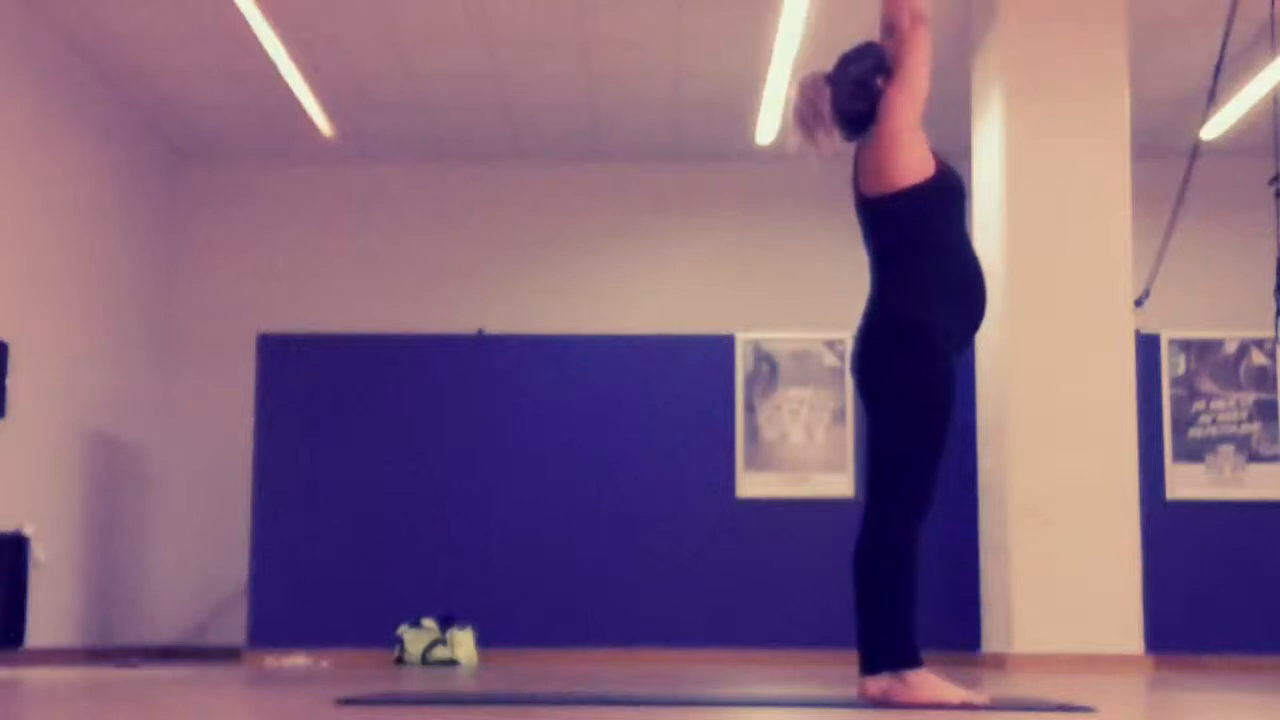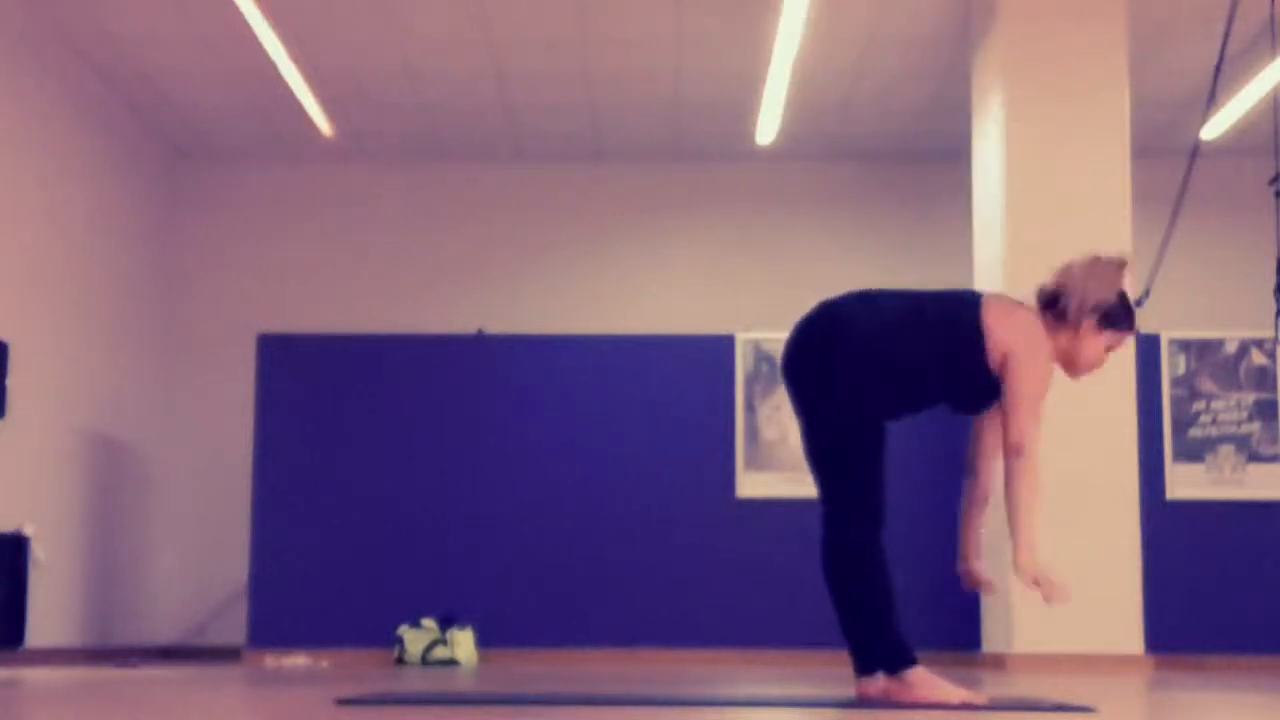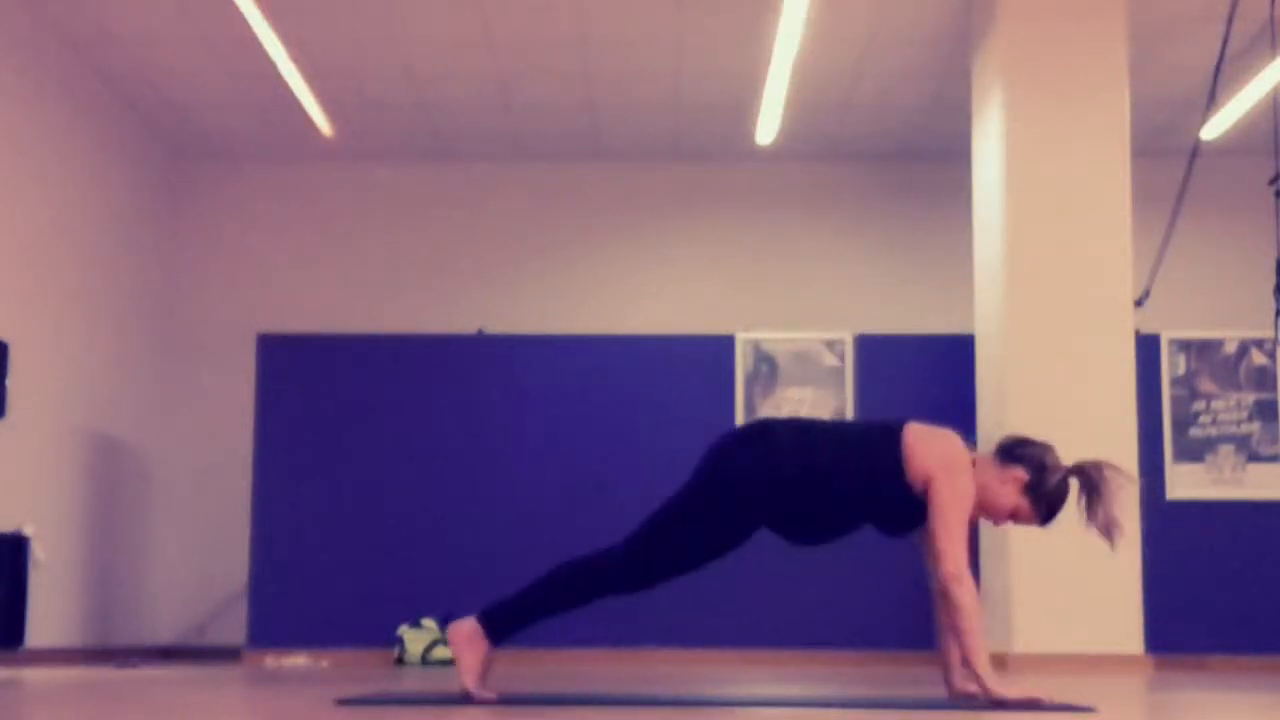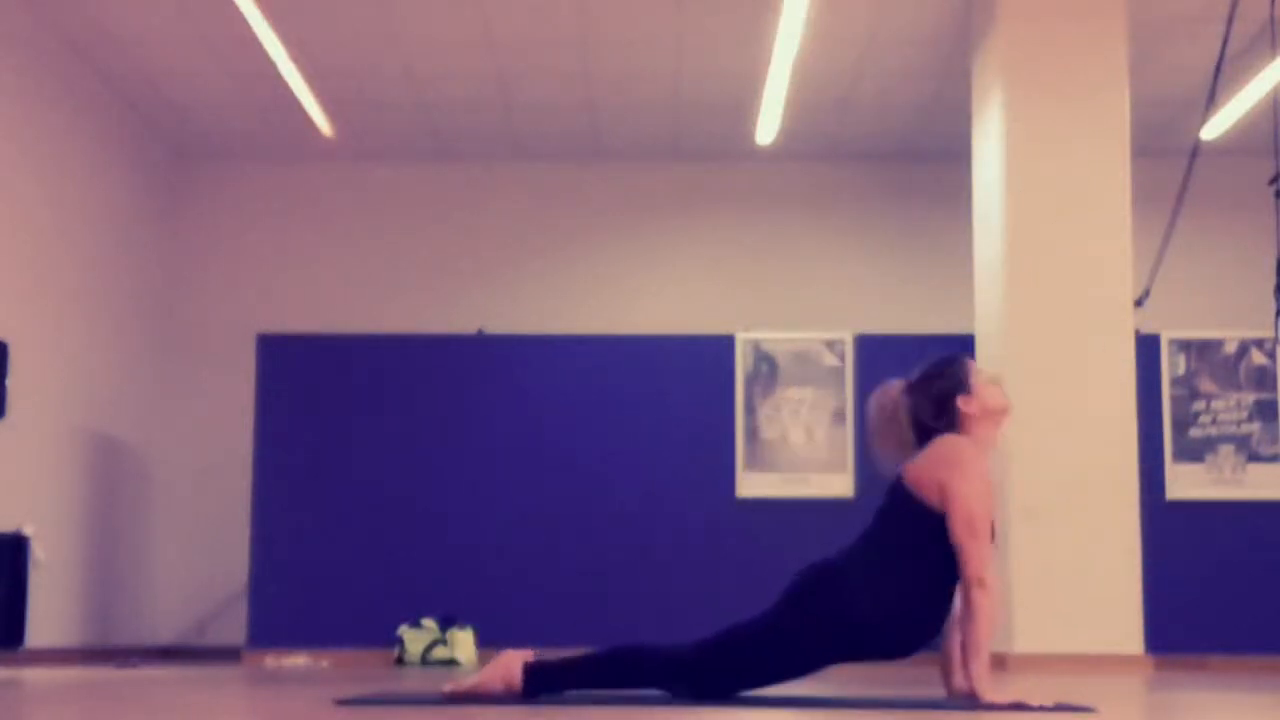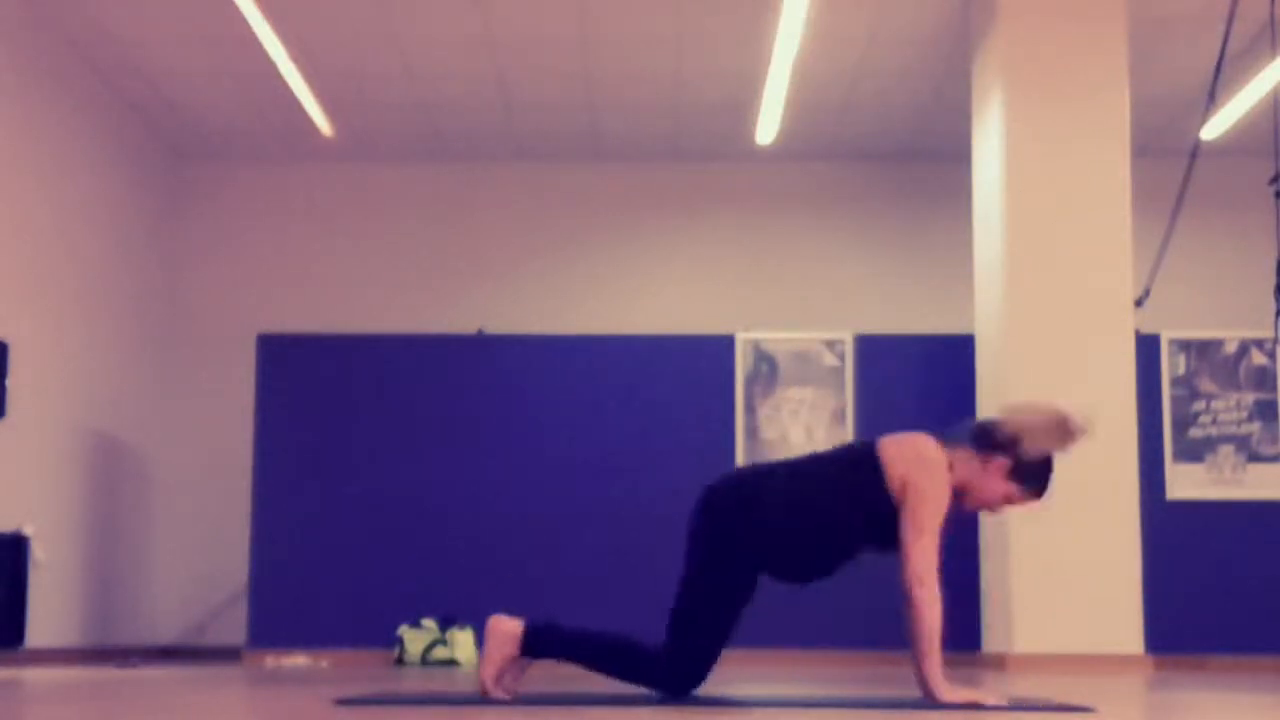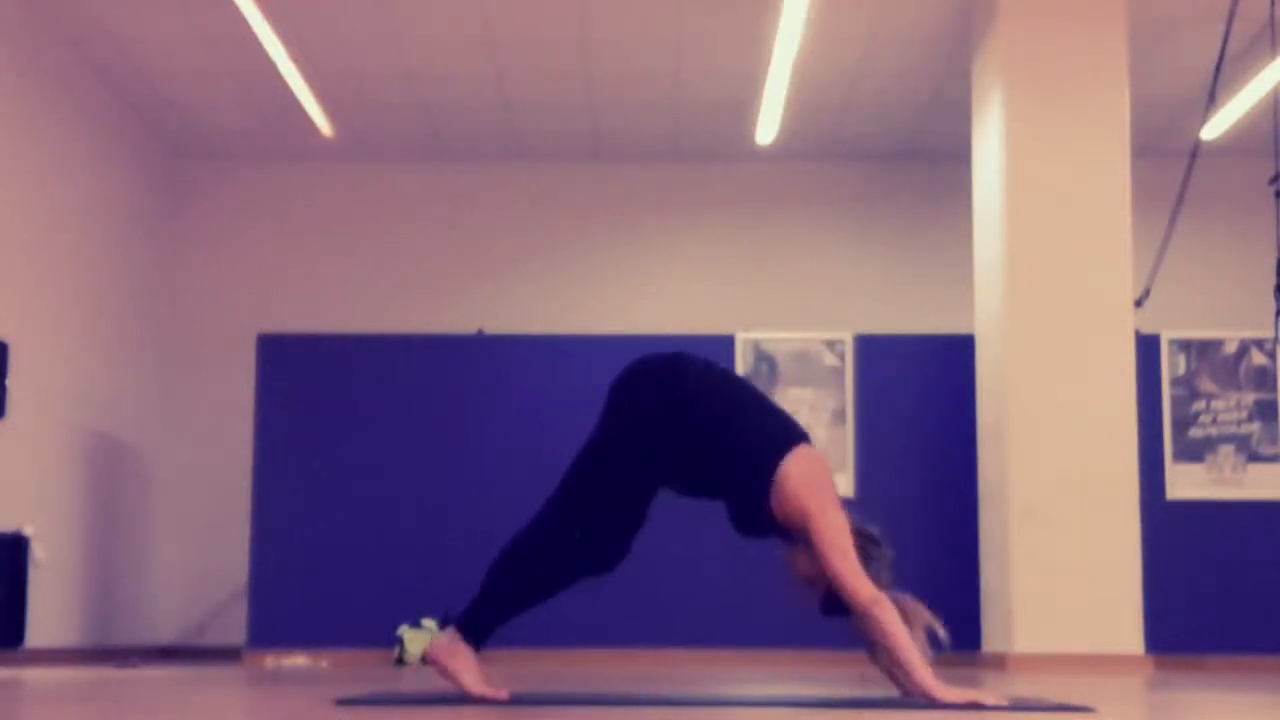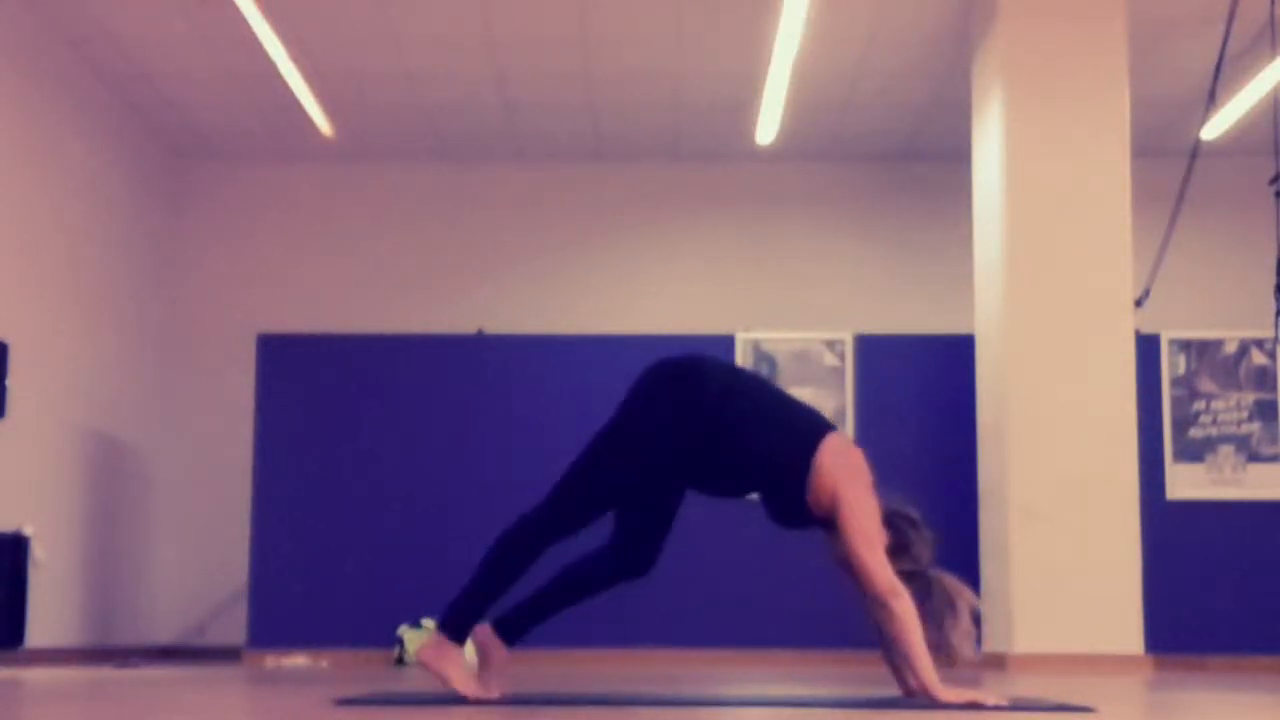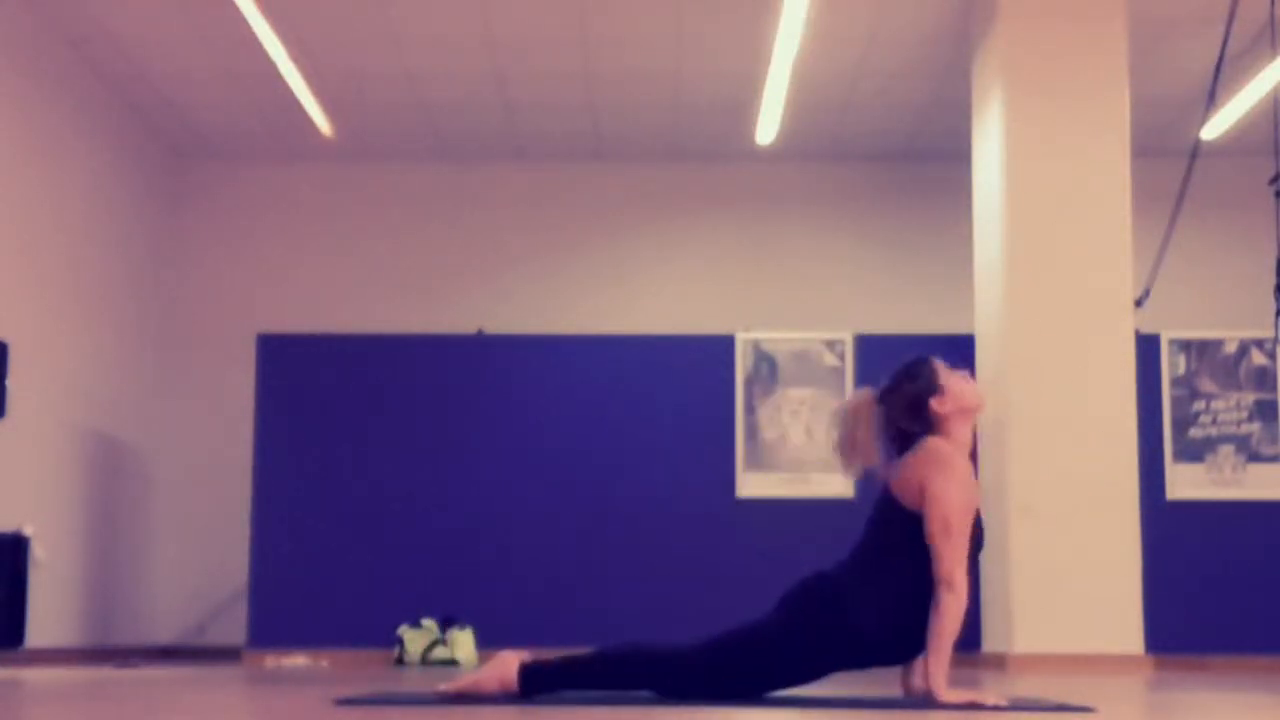
dt=0.4s
person 1, frame 1
left shoulder: (895, 153)
right shoulder: (891, 143)
left hip: (909, 351)
right hip: (910, 349)
left knee: (895, 509)
right knee: (899, 508)
left ankle: (883, 667)
right ankle: (897, 671)
person 1, frame 2
left shoulder: (1014, 337)
right shoulder: (1030, 341)
left elbow: (984, 461)
right elbow: (1020, 451)
left wrist: (968, 545)
right wrist: (1025, 555)
left hip: (833, 354)
right hip: (841, 349)
left knee: (854, 519)
right knee: (855, 520)
left ankle: (877, 669)
right ankle: (894, 670)
person 1, frame 3
left shoulder: (947, 470)
right shoulder: (950, 469)
left elbow: (947, 583)
right elbow: (954, 580)
left wrist: (958, 671)
right wrist: (986, 677)
left hip: (761, 468)
right hip: (754, 476)
left knee: (630, 566)
right knee: (632, 566)
left ankle: (482, 630)
right ankle: (479, 630)
person 1, frame 4
left shoulder: (944, 460)
right shoulder: (963, 458)
left elbow: (949, 579)
right elbow: (979, 580)
left wrist: (960, 672)
right wrist: (980, 683)
left hip: (839, 611)
right hip: (843, 612)
left knee: (689, 667)
right knee: (689, 670)
left ankle: (530, 668)
right ankle: (527, 674)
person 1, frame 5
left shoulder: (931, 466)
right shoulder: (931, 475)
left elbow: (922, 584)
right elbow: (921, 583)
left wrist: (932, 677)
right wrist: (937, 683)
left hip: (752, 517)
right hip: (741, 517)
left knee: (678, 671)
right knee: (682, 668)
right ankle: (524, 636)
person 1, frame 6
left shoulder: (817, 508)
right shoulder: (814, 509)
left elbow: (871, 604)
right elbow: (869, 603)
left wrist: (917, 681)
right wrist: (933, 689)
left hip: (675, 407)
right hip: (660, 402)
left knee: (598, 550)
right knee: (561, 531)
left ankle: (461, 638)
right ankle: (455, 639)
person 1, frame 7
left shoulder: (849, 494)
right shoulder: (850, 495)
left elbow: (882, 596)
right elbow: (889, 592)
left wrist: (913, 679)
right wrist: (935, 687)
left hip: (686, 416)
right hip: (679, 410)
left knee: (632, 555)
right knee: (554, 519)
left ankle: (494, 636)
right ankle: (447, 640)
person 1, frame 8
left shoulder: (931, 461)
right shoulder: (946, 467)
left elbow: (906, 582)
right elbow: (951, 583)
left wrist: (919, 666)
right wrist: (938, 682)
left hip: (830, 619)
right hip: (831, 626)
left knee: (676, 664)
right knee: (674, 673)
left ankle: (525, 666)
right ankle: (520, 675)
